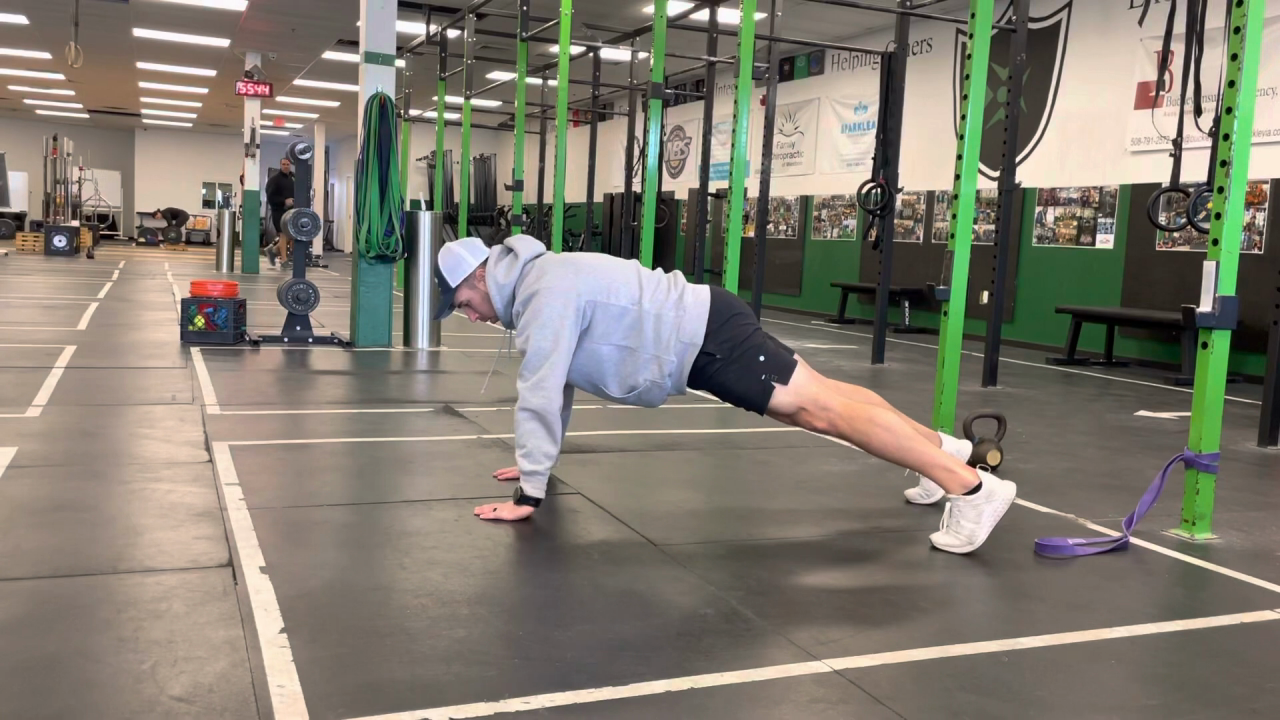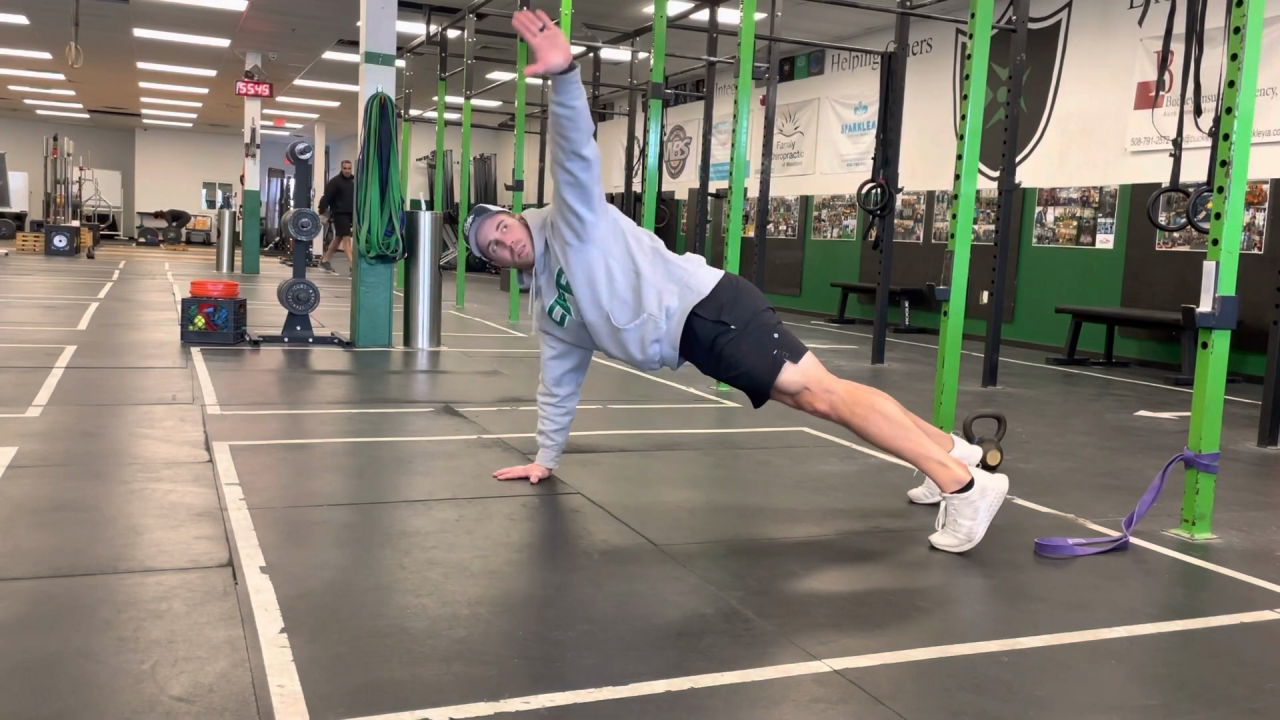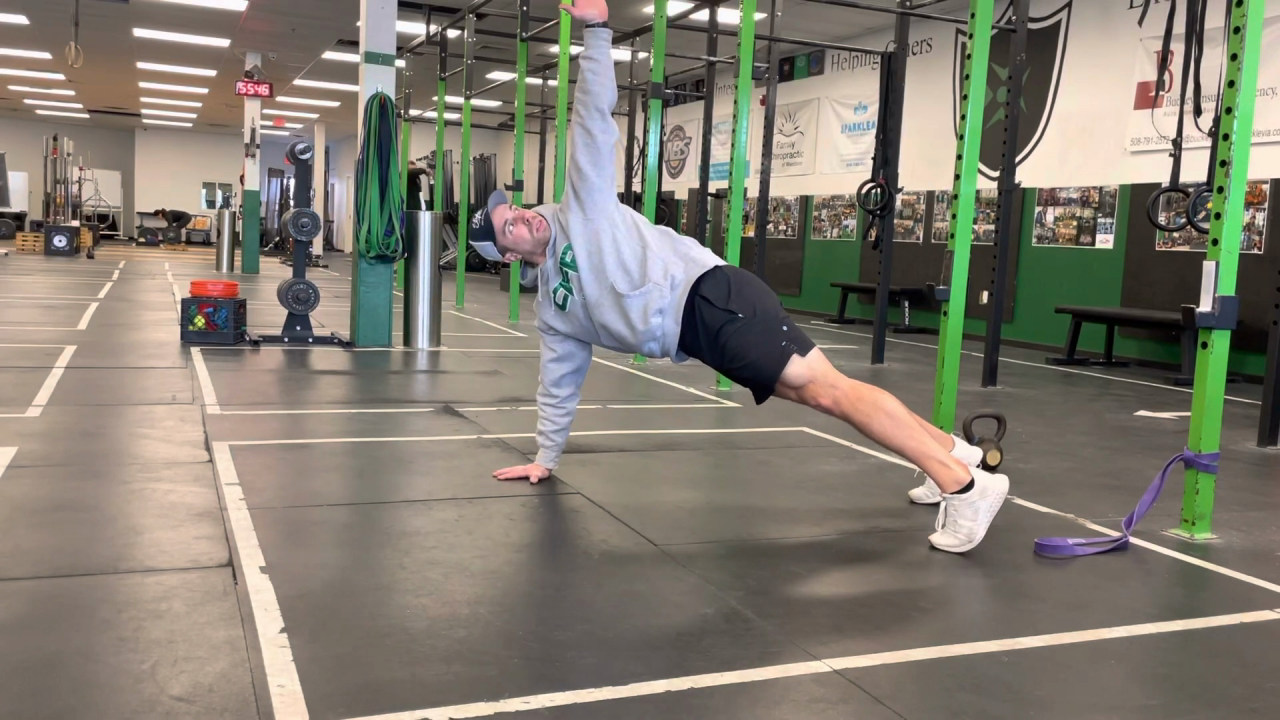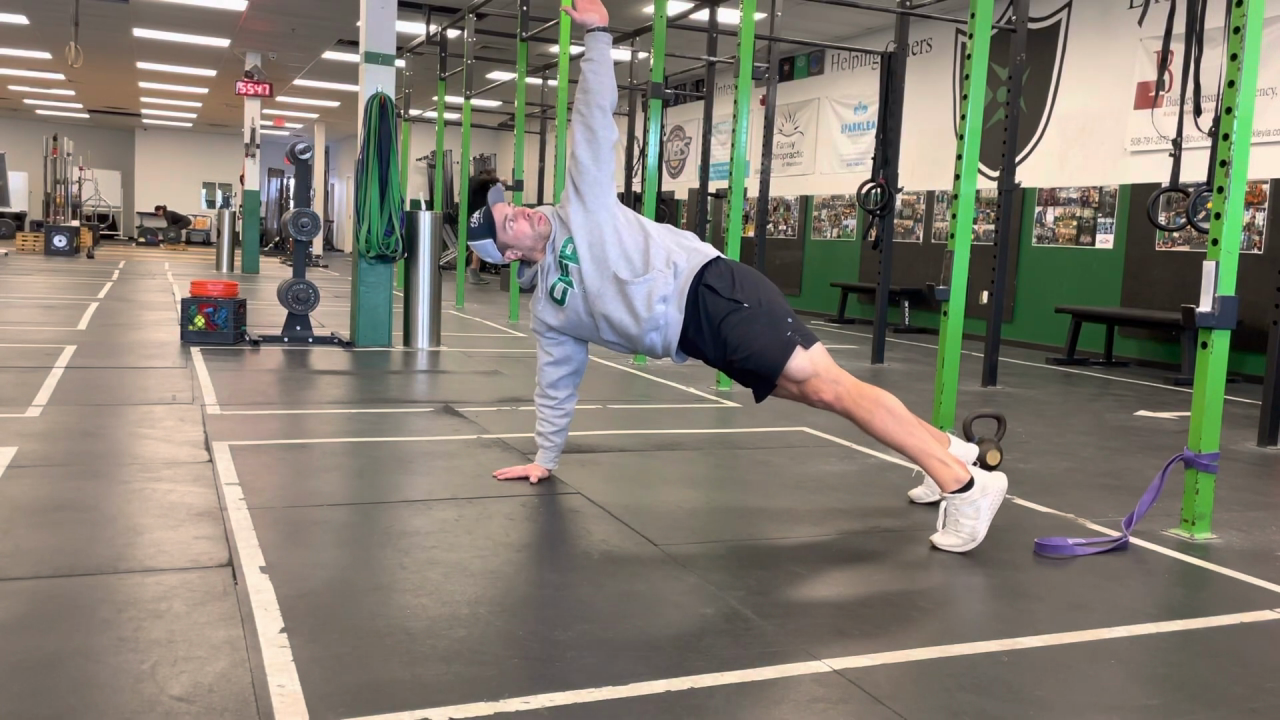
dt=1s
person 1, frame 1
left shoulder: (544, 291)
right shoulder: (535, 289)
left elbow: (539, 396)
right elbow: (553, 387)
left wrist: (527, 492)
right wrist: (540, 463)
left hip: (707, 334)
right hip: (699, 339)
left knee: (818, 406)
right knee: (818, 395)
left ankle: (970, 486)
right ankle: (941, 446)
person 1, frame 2
left shoulder: (570, 223)
right shoulder: (547, 305)
left elbow: (575, 151)
right elbow: (560, 382)
left wrist: (564, 75)
right wrist: (545, 457)
left hip: (708, 310)
right hip: (697, 340)
left knee: (820, 391)
right knee: (815, 400)
left ankle: (964, 483)
right ankle: (951, 452)
person 1, frame 3
left shoulder: (582, 208)
right shoulder: (551, 307)
left elbow: (593, 117)
right elbow: (560, 380)
right wrist: (546, 457)
left hip: (710, 295)
right hip: (694, 335)
left knee: (825, 386)
right knee: (815, 395)
left ankle: (964, 482)
right ankle: (950, 452)
person 1, frame 4
left shoulder: (582, 206)
right shoulder: (546, 310)
left elbow: (594, 118)
right elbow: (557, 383)
right wrist: (545, 457)
left hip: (711, 289)
right hip: (697, 334)
left knee: (827, 385)
right knee: (811, 394)
left ankle: (965, 483)
right ankle: (946, 451)
